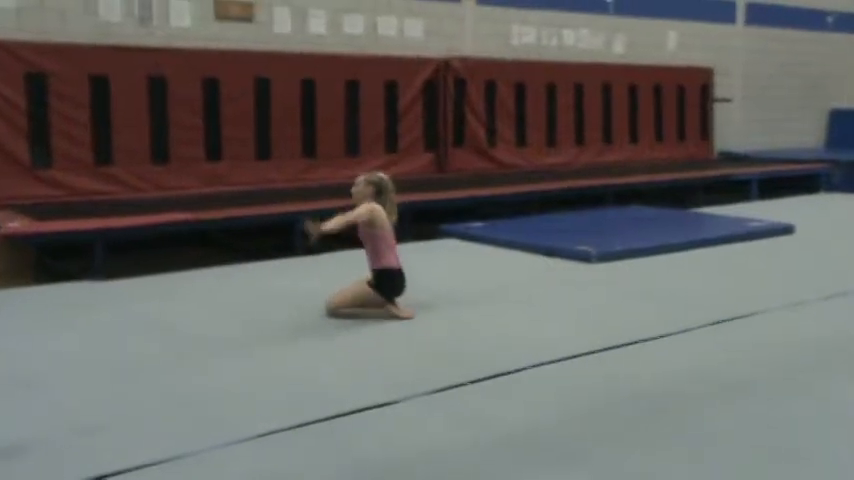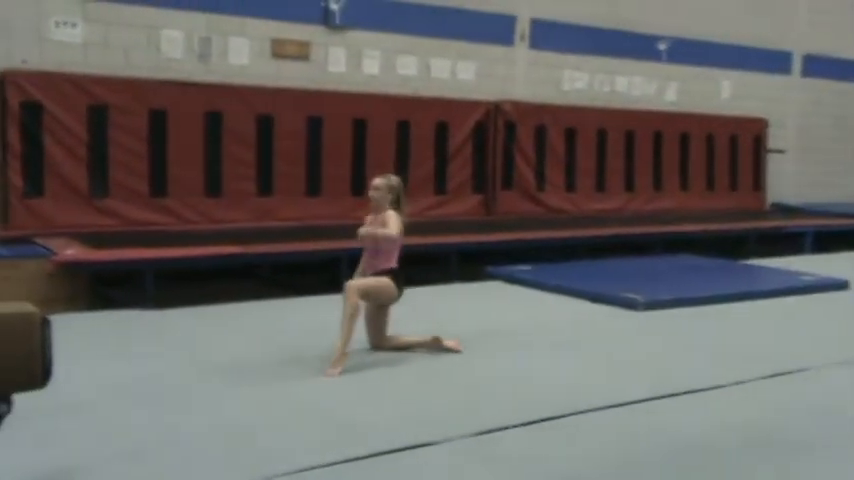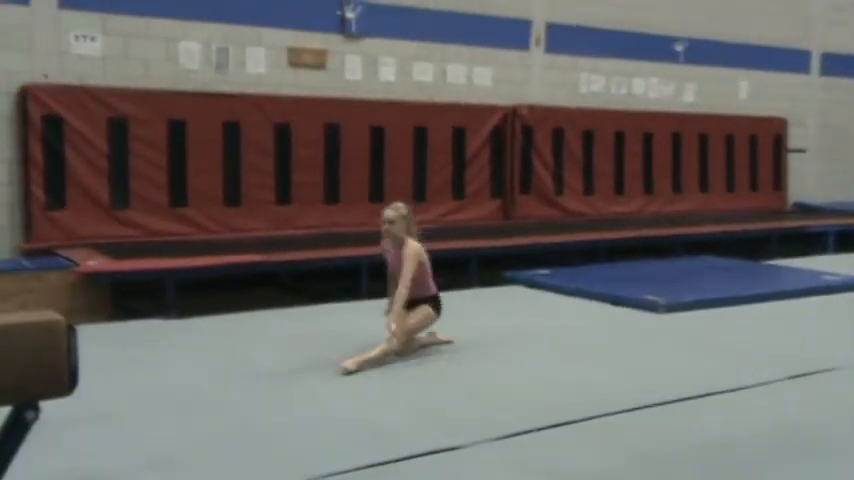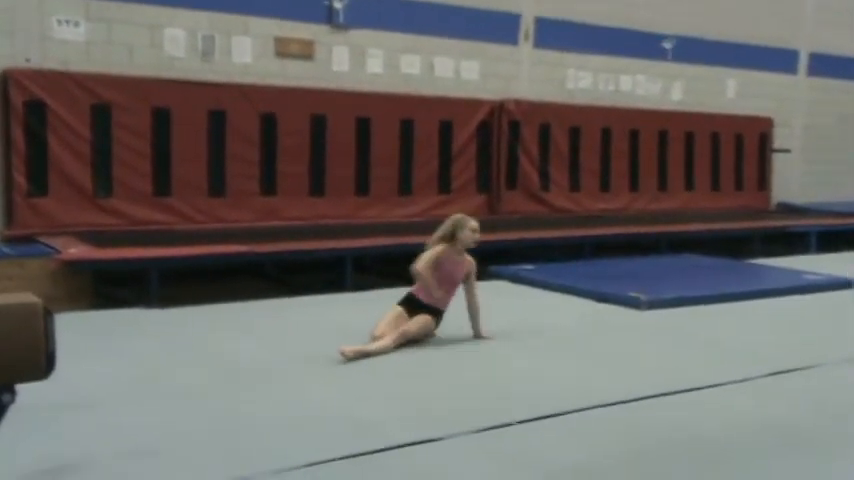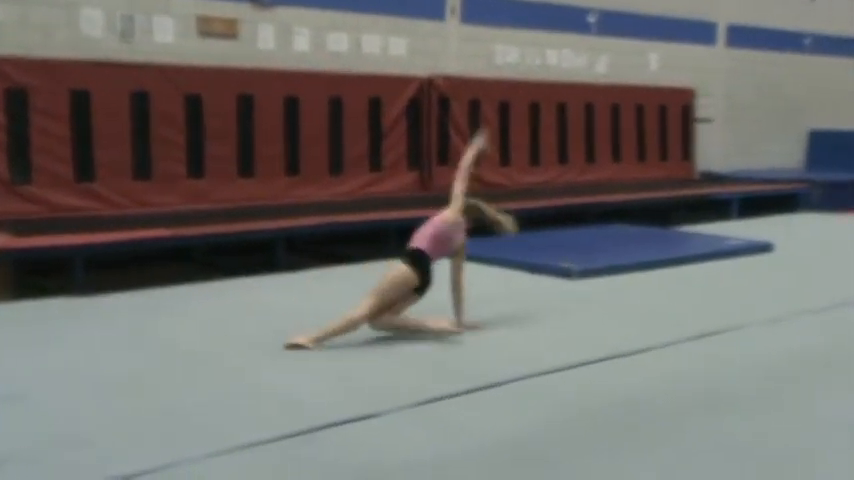
dt=1s
person 1, frame 1
left shoulder: (370, 209)
right shoulder: (379, 212)
left elbow: (347, 218)
left wrist: (322, 228)
left hip: (386, 280)
right hip: (393, 278)
left knee: (332, 306)
right knee: (343, 297)
left ankle: (387, 310)
right ankle: (385, 306)
person 1, frame 2
left shoulder: (391, 217)
right shoulder: (370, 219)
left elbow: (394, 234)
left wrist: (367, 231)
left hip: (389, 281)
right hip: (375, 282)
left knee: (351, 287)
right knee: (377, 342)
left ankle: (341, 354)
right ankle: (432, 341)
person 1, frame 3
left shoulder: (412, 249)
right shoulder: (386, 244)
left elbow: (404, 286)
left wrist: (393, 321)
right wrist: (391, 305)
left hip: (428, 303)
right hip: (407, 302)
left knee: (397, 335)
right knee: (398, 343)
right ankle: (431, 338)
person 1, frame 4
left shoulder: (469, 264)
right shoulder: (440, 250)
left elbow: (472, 298)
right elbow: (418, 268)
left wrist: (477, 330)
right wrist: (436, 294)
left hip: (432, 314)
right hip: (412, 302)
left knee: (399, 335)
right knee: (381, 334)
person 1, frame 5
left shoulder: (455, 213)
right shoulder: (460, 241)
left elbow: (462, 175)
right elbow: (457, 281)
right wrist: (460, 319)
left hip: (413, 262)
right hip: (421, 275)
right knee: (377, 320)
left ankle: (314, 338)
